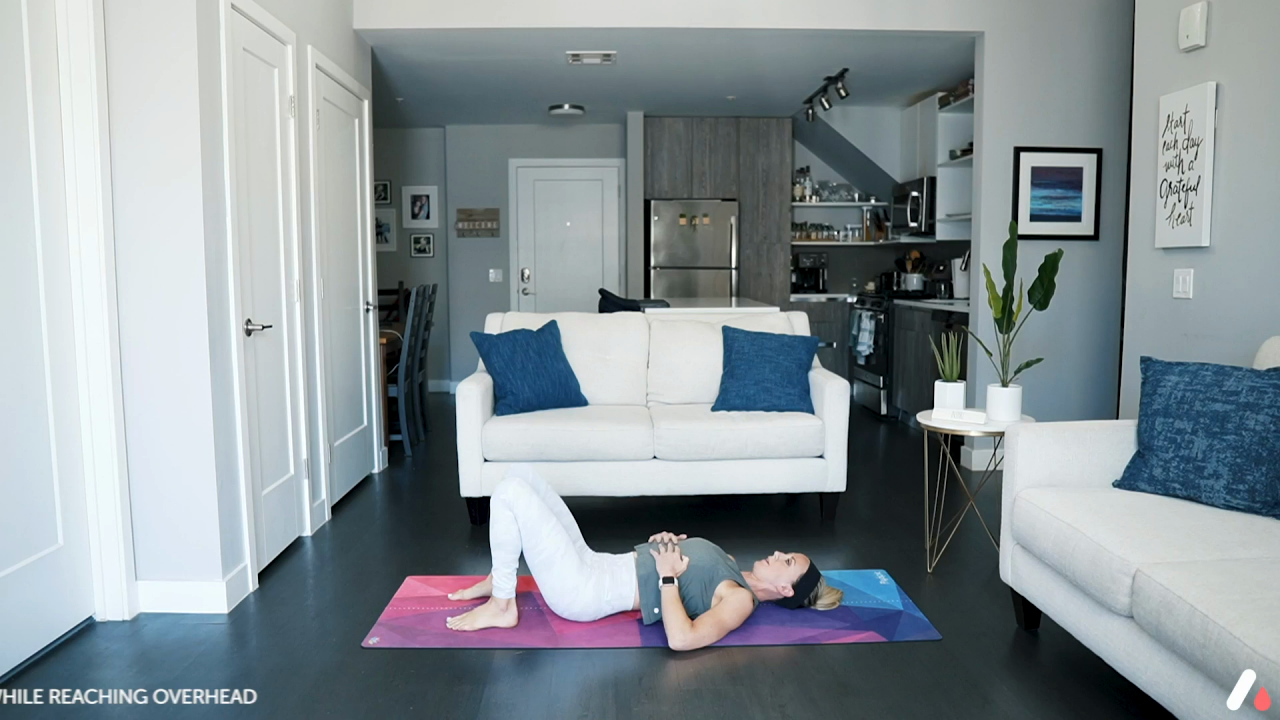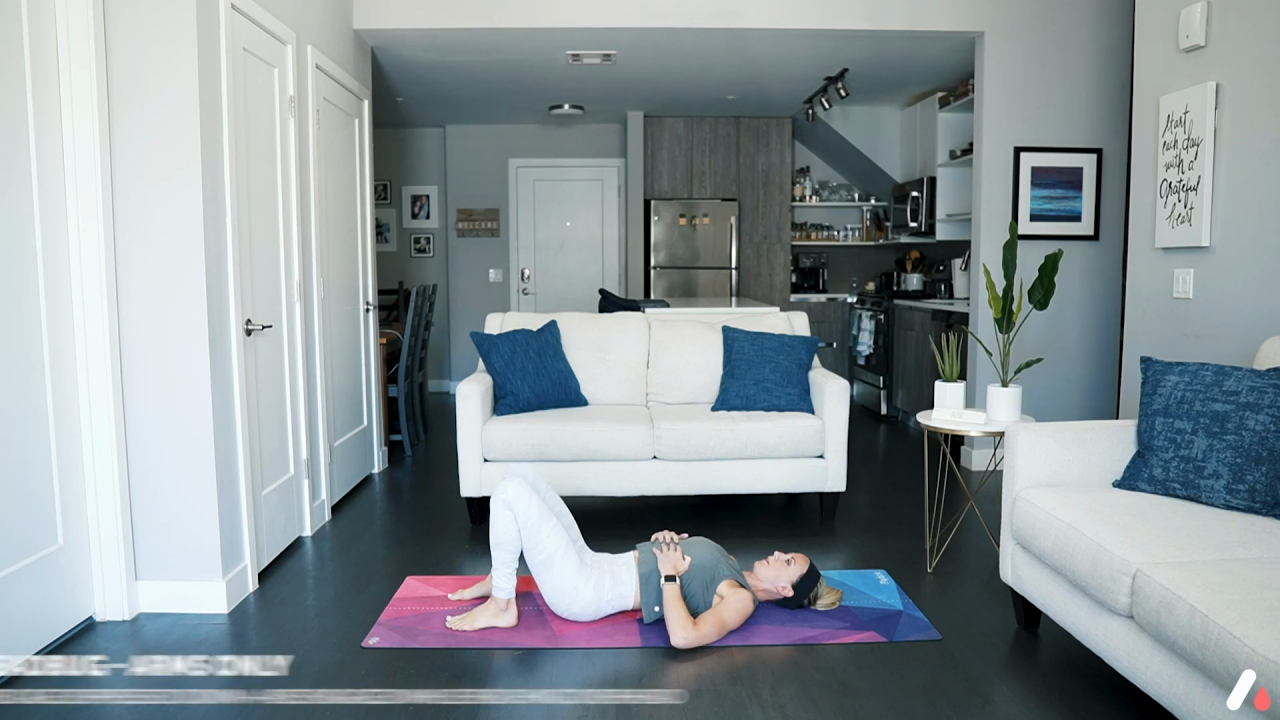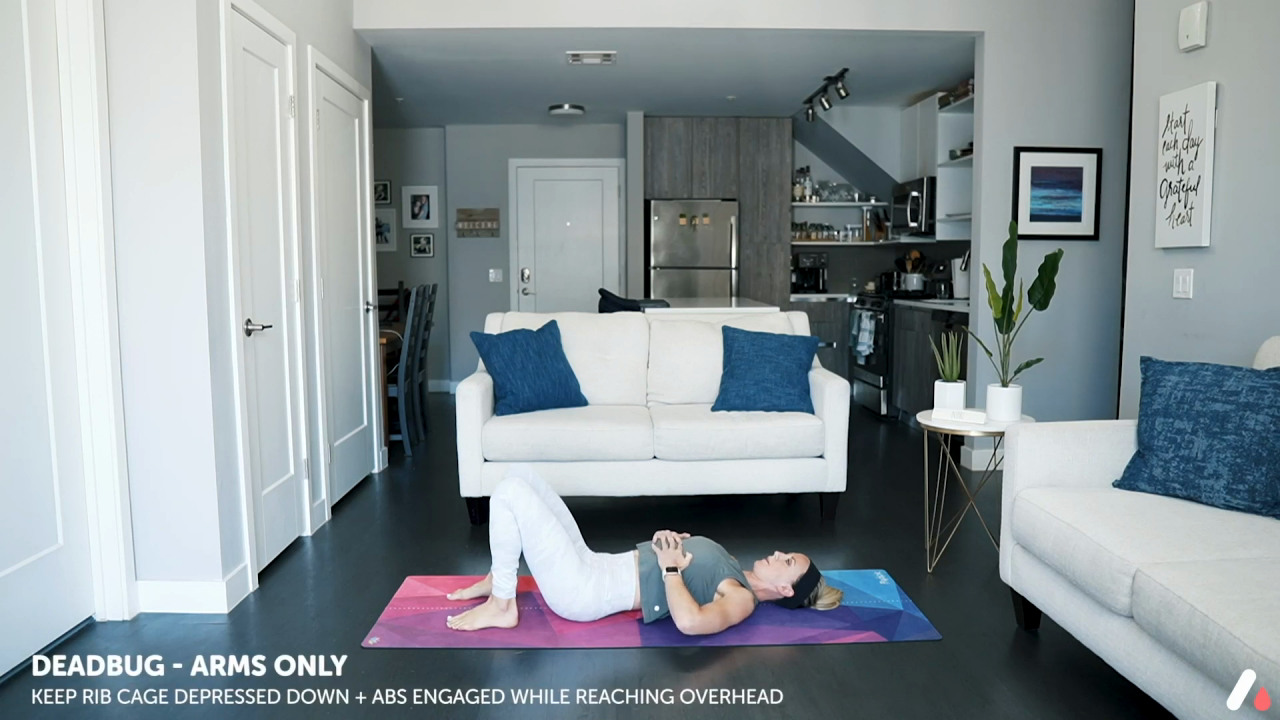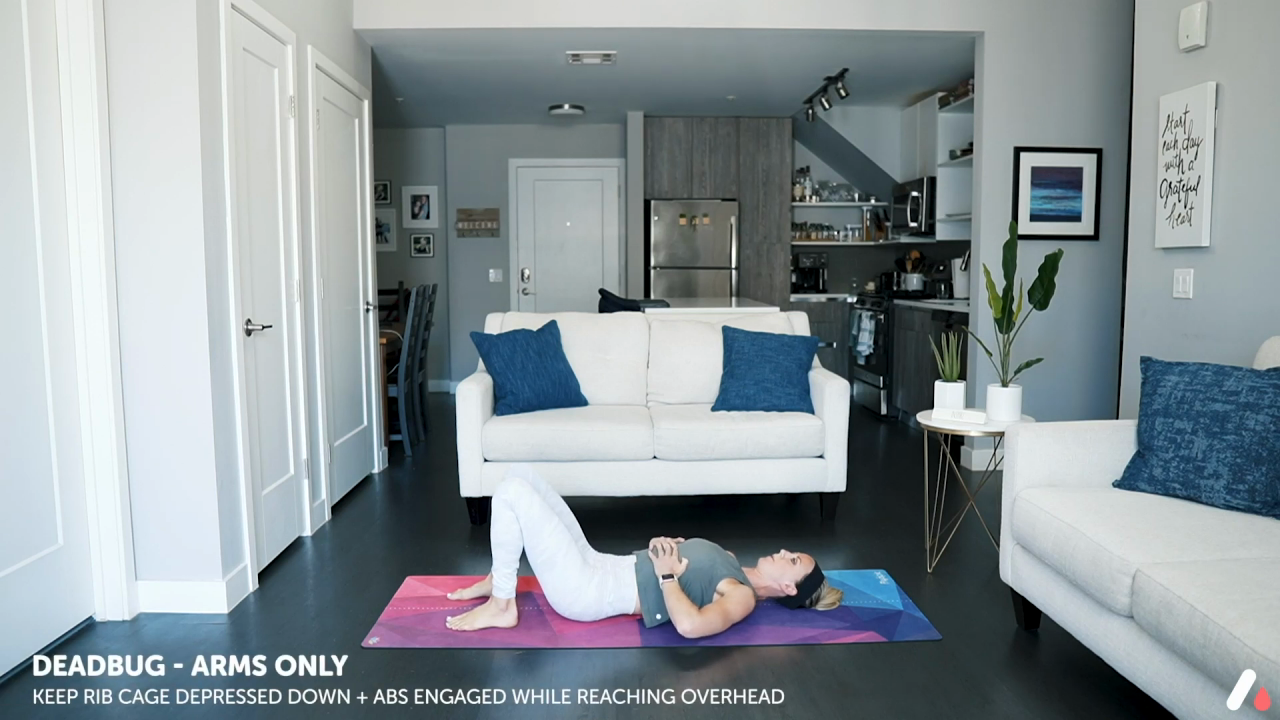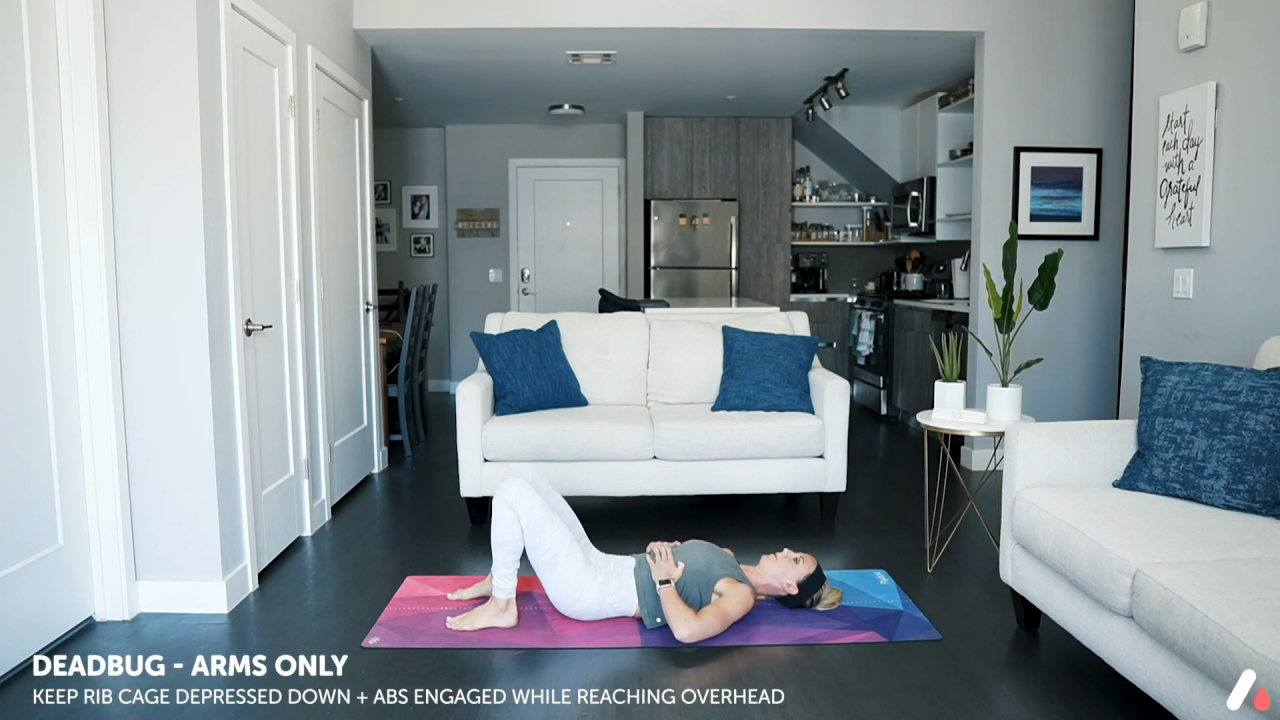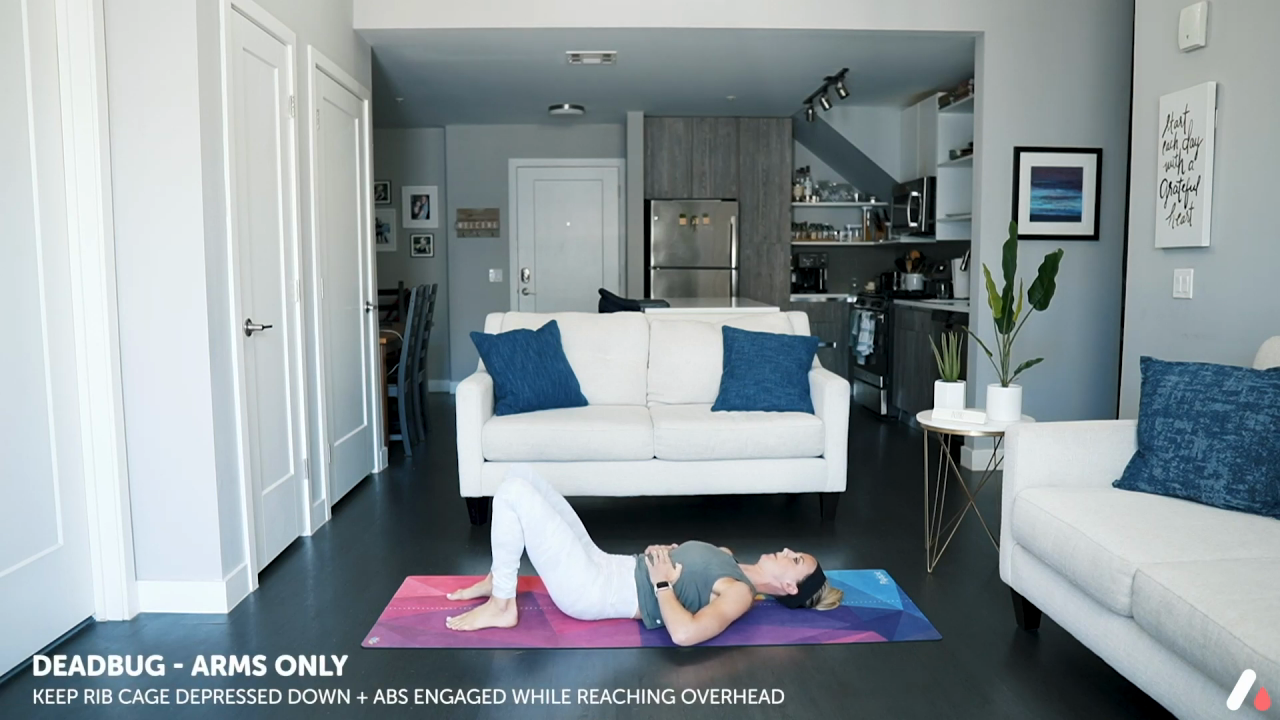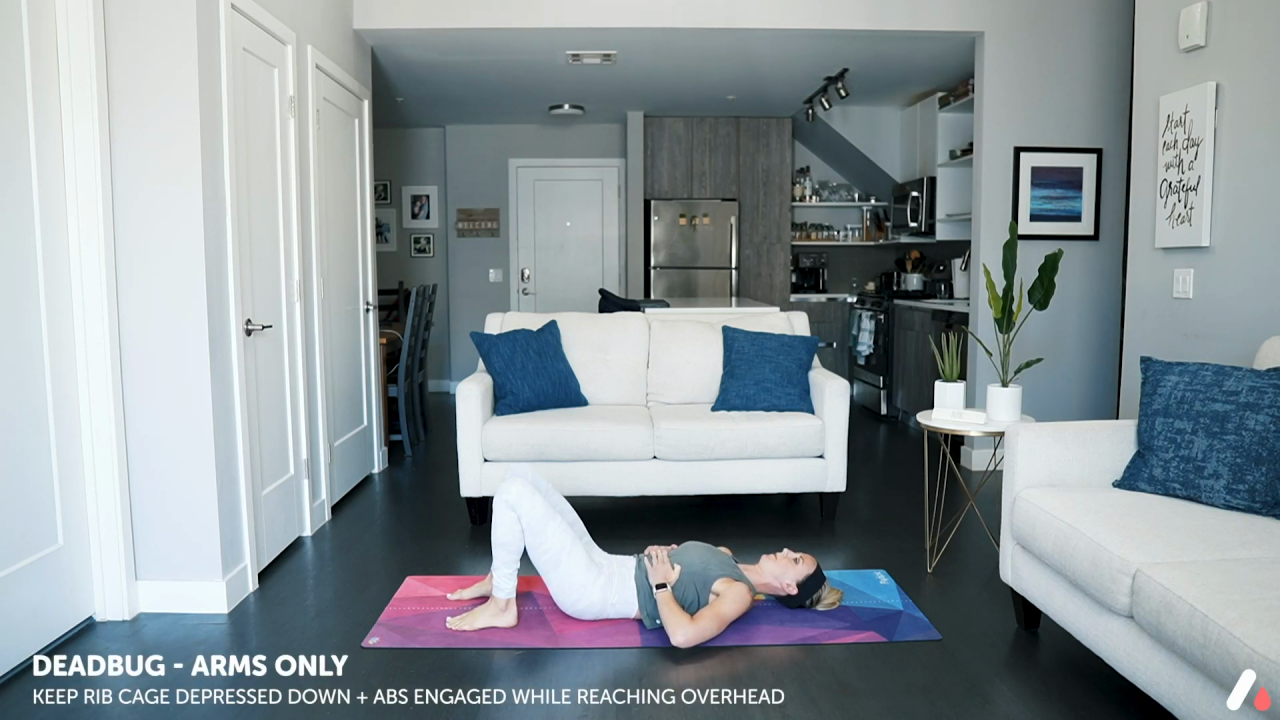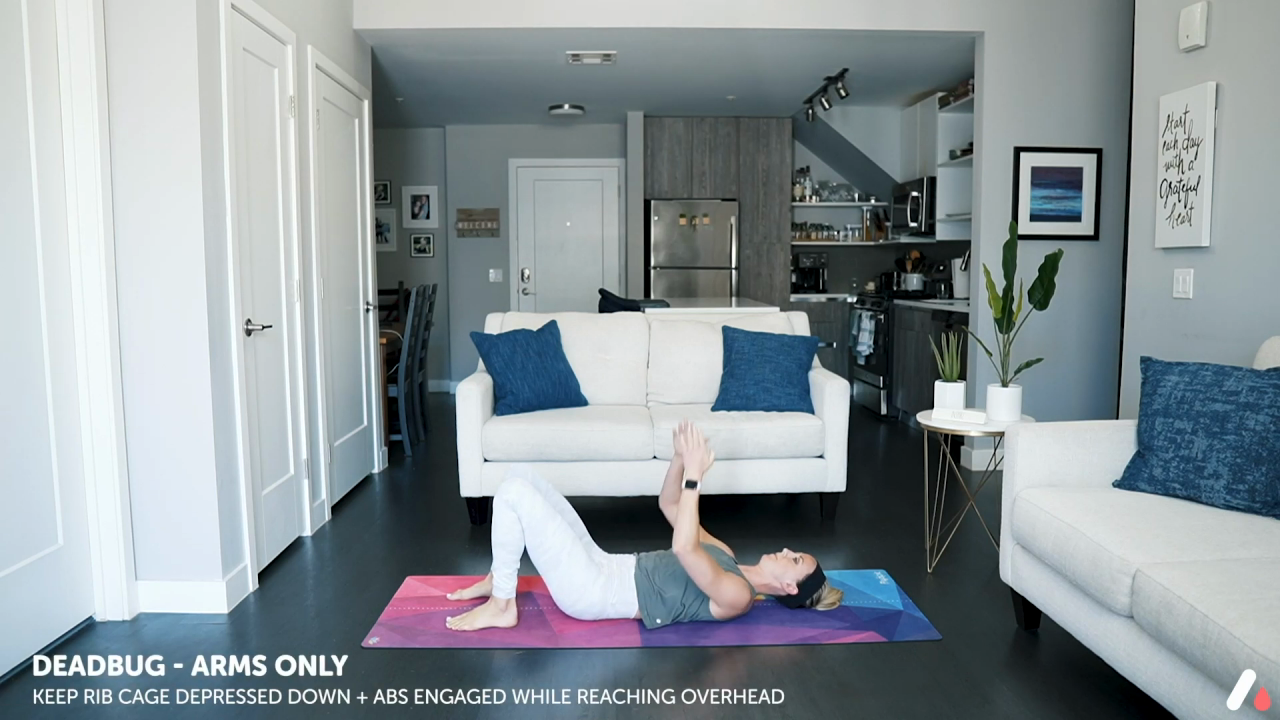
dt=0.5s
person 1, frame 1
left shoulder: (740, 600)
right shoulder: (732, 573)
left elbow: (681, 639)
left wrist: (668, 576)
right wrist: (667, 543)
left hip: (581, 591)
right hip: (592, 568)
left knee: (511, 491)
right knee: (522, 473)
left ankle: (501, 606)
right ankle: (499, 579)
person 1, frame 2
left shoulder: (740, 600)
right shoulder: (733, 575)
left elbow: (683, 637)
left wrist: (670, 574)
right wrist: (666, 540)
left hip: (581, 593)
right hip: (593, 566)
left knee: (510, 492)
right knee: (521, 473)
left ankle: (501, 606)
right ankle: (498, 579)
person 1, frame 3
left shoulder: (741, 600)
right shoulder: (735, 575)
left elbow: (689, 621)
left wrist: (671, 567)
right wrist: (668, 542)
left hip: (581, 591)
right hip: (591, 567)
left knee: (508, 492)
right knee: (520, 473)
left ankle: (502, 606)
right ankle: (498, 578)
person 1, frame 4
left shoulder: (742, 597)
right shoulder: (734, 572)
left elbow: (689, 624)
left wrist: (667, 575)
right wrist: (666, 546)
left hip: (583, 591)
right hip: (596, 565)
left knee: (511, 492)
right knee: (521, 473)
left ankle: (501, 607)
right ankle: (497, 579)
person 1, frame 5
left shoulder: (742, 595)
right shoulder: (734, 572)
left elbow: (686, 629)
left wrist: (664, 579)
right wrist: (668, 551)
left hip: (585, 590)
right hip: (598, 568)
left knee: (512, 493)
right knee: (521, 474)
left ankle: (501, 607)
right ankle: (498, 579)
person 1, frame 6
left shoulder: (740, 594)
right shoulder: (731, 567)
left elbow: (683, 633)
left wrist: (662, 582)
right wrist: (665, 552)
left hip: (587, 590)
right hip: (601, 566)
left knee: (513, 491)
right knee: (521, 474)
left ankle: (502, 605)
right ankle: (498, 579)
person 1, frame 7
left shoulder: (739, 595)
right shoulder: (729, 562)
left elbow: (682, 636)
left wrist: (661, 584)
right wrist: (664, 556)
left hip: (590, 590)
right hip: (601, 567)
left knee: (514, 491)
right knee: (523, 475)
left ankle: (500, 607)
right ankle: (498, 579)
person 1, frame 8
left shoulder: (735, 596)
right shoulder: (726, 557)
left elbow: (683, 547)
right elbow: (669, 504)
left wrist: (693, 476)
right wrist: (681, 458)
left hip: (591, 590)
right hip: (602, 569)
left knee: (514, 493)
right knee: (522, 477)
left ankle: (502, 606)
right ankle: (497, 579)
